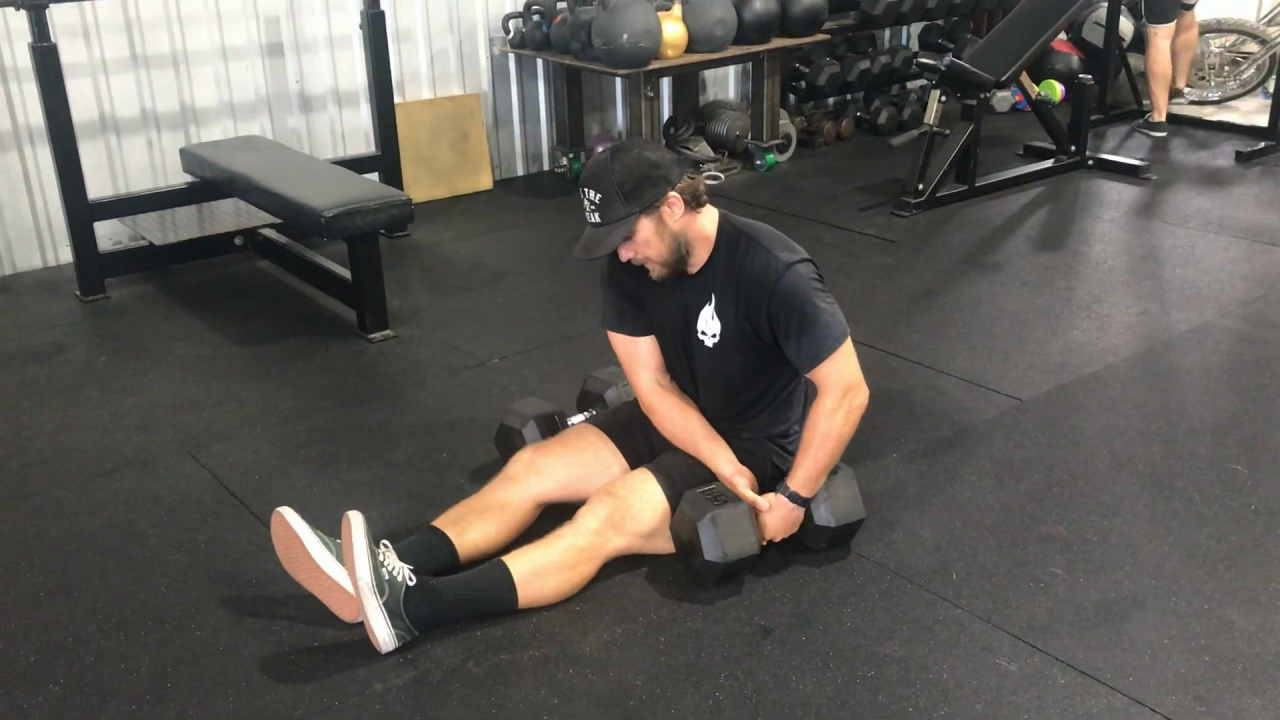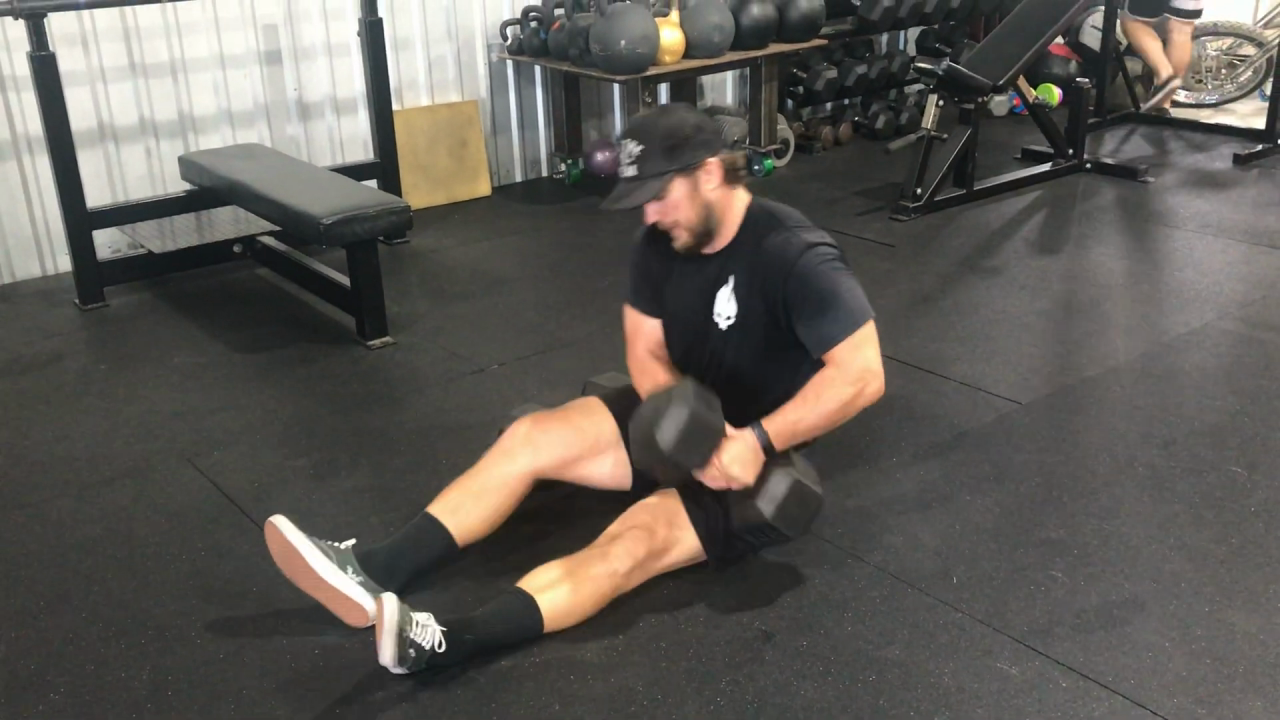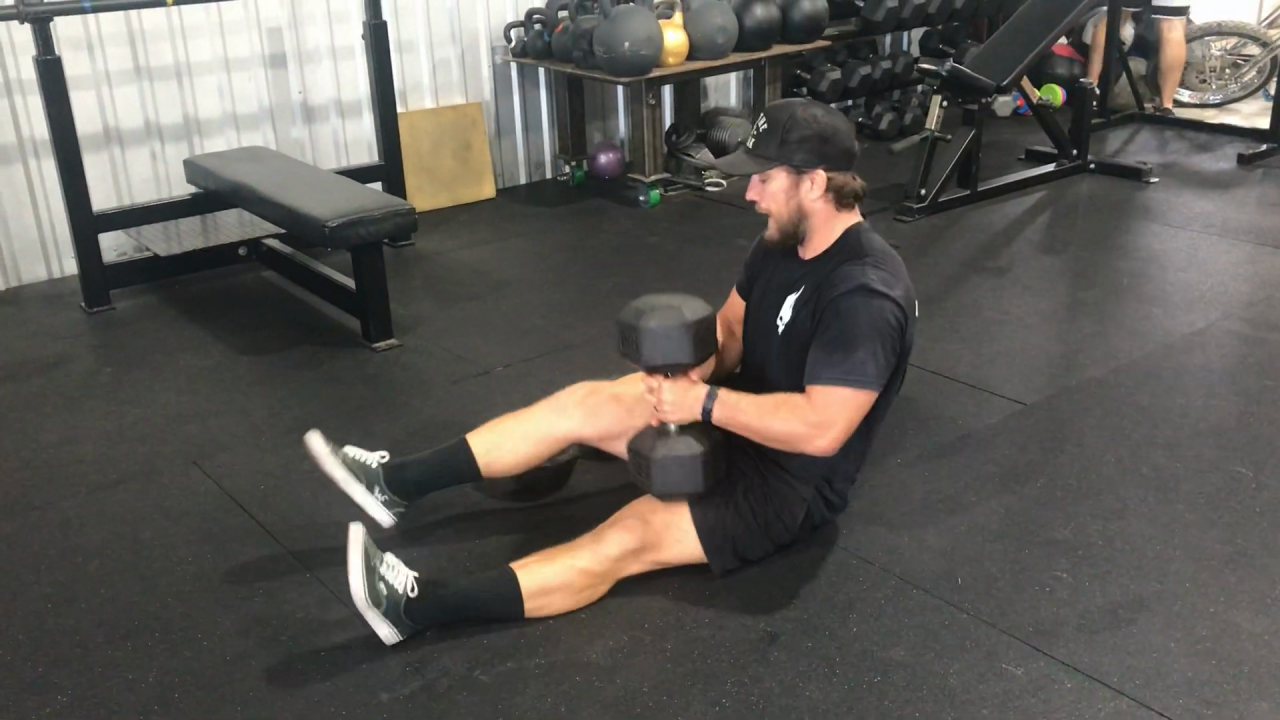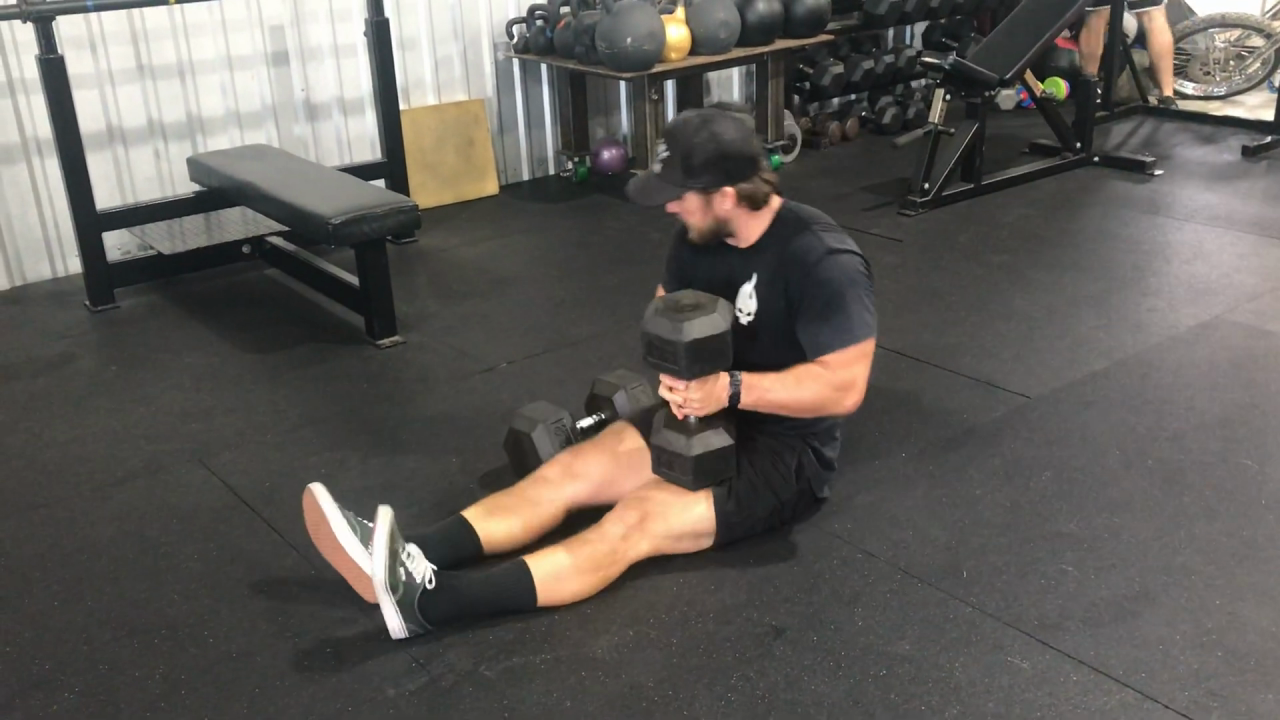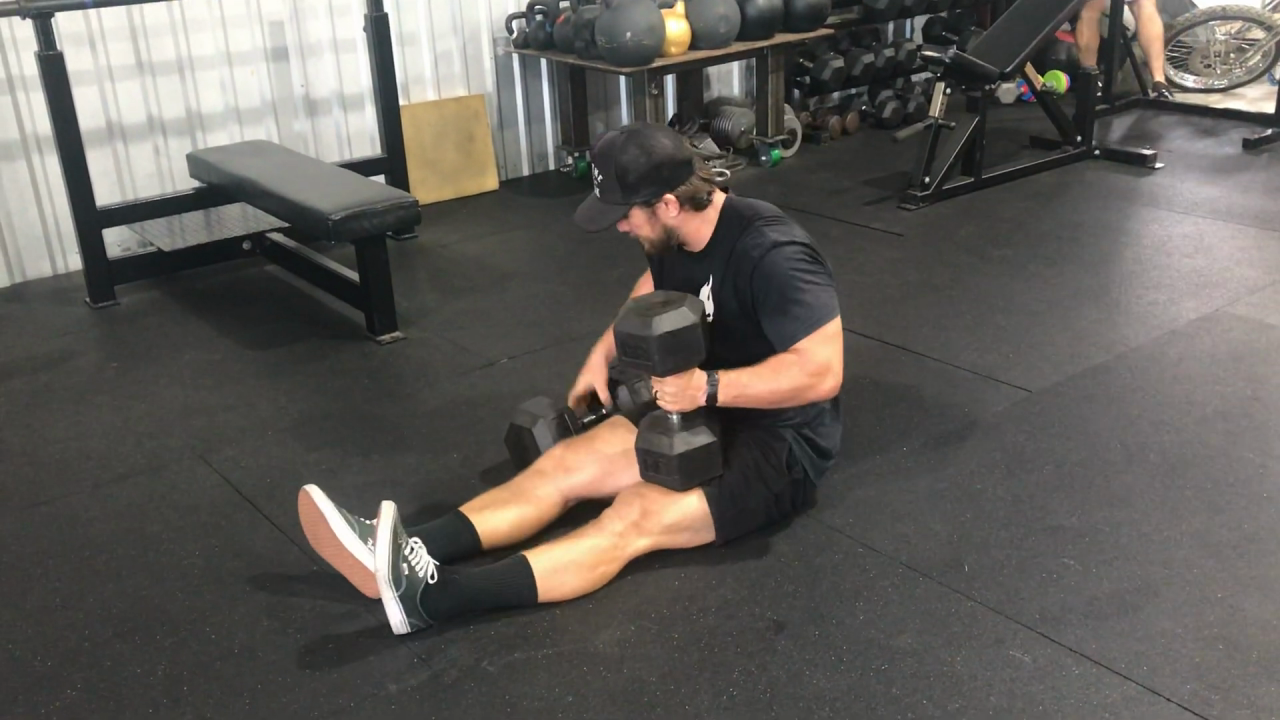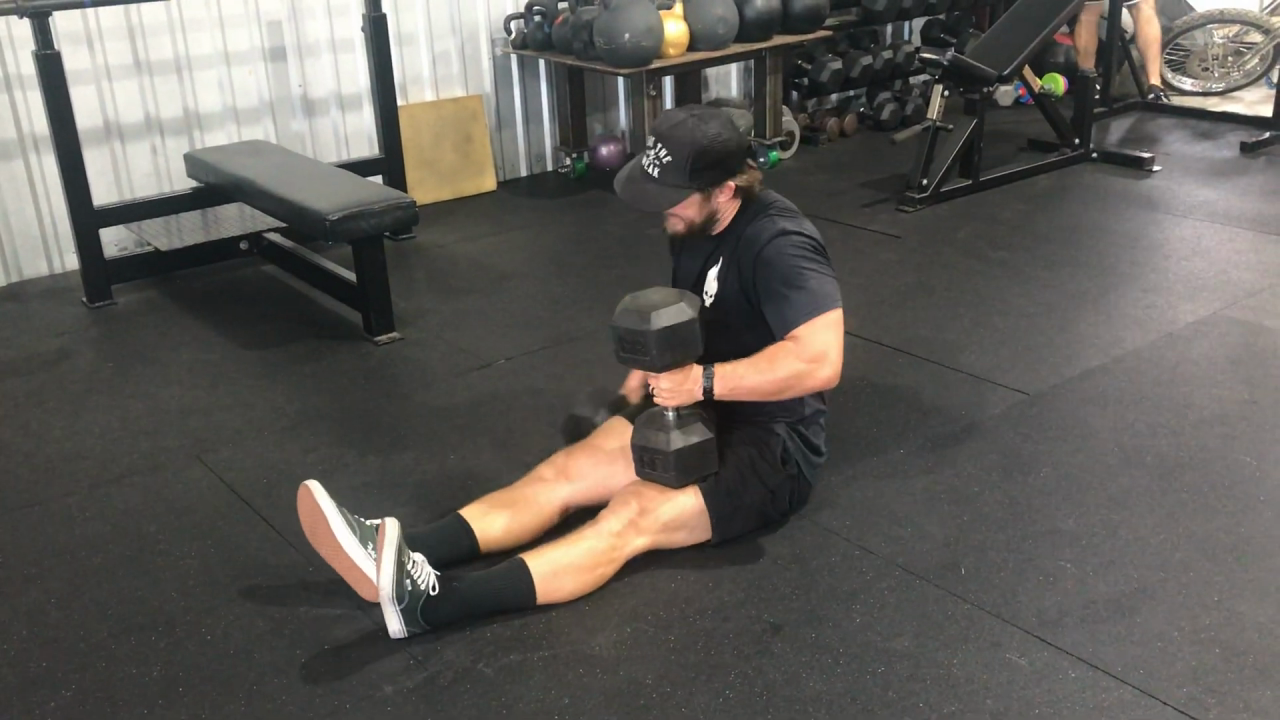
dt=0.5s
person 1, frame 1
left shoulder: (774, 273)
right shoulder: (629, 268)
left elbow: (846, 391)
right elbow: (655, 386)
left wrist: (792, 498)
right wrist: (726, 470)
left hip: (755, 445)
right hip: (676, 421)
left knee: (610, 516)
right knee: (532, 467)
left ankle: (412, 606)
right ankle: (387, 574)
person 1, frame 2
left shoulder: (798, 256)
right shoulder: (663, 241)
left elbow: (861, 377)
right elbow: (647, 360)
left wrist: (757, 441)
left hip: (761, 460)
left knee: (635, 542)
right knee: (529, 438)
left ankle: (440, 643)
right ankle: (374, 574)
person 1, frame 3
left shoulder: (864, 294)
right shoulder: (784, 239)
left elbow: (821, 430)
right elbow: (733, 324)
left wrist: (707, 401)
right wrist: (699, 371)
left hip: (791, 480)
right hip: (737, 420)
left knee: (628, 539)
right knee: (581, 405)
left ankle: (417, 602)
right ankle: (395, 483)
person 1, frame 4
left shoulder: (824, 261)
right shoulder: (700, 234)
left elbow: (845, 386)
left wrist: (731, 388)
right wrist: (679, 373)
left hip: (784, 451)
right hip: (706, 414)
left knee: (638, 521)
right knee: (567, 474)
left ankle: (429, 601)
right ankle: (408, 562)
person 1, frame 5
left shoulder: (771, 254)
right shoulder: (676, 234)
left elbow: (821, 372)
left wrist: (708, 385)
right wrist: (601, 354)
left hip: (780, 443)
right hip: (702, 410)
left knee: (635, 516)
right knee: (563, 463)
left ankle: (432, 596)
right ankle: (405, 555)
person 1, frame 6
left shoulder: (778, 243)
right shoulder: (697, 222)
left elbow: (820, 362)
left wrist: (703, 380)
right wrist: (646, 377)
left hip: (772, 443)
right hip: (700, 411)
left knee: (633, 516)
right knee: (562, 472)
left ankle: (432, 601)
right ankle: (406, 559)
